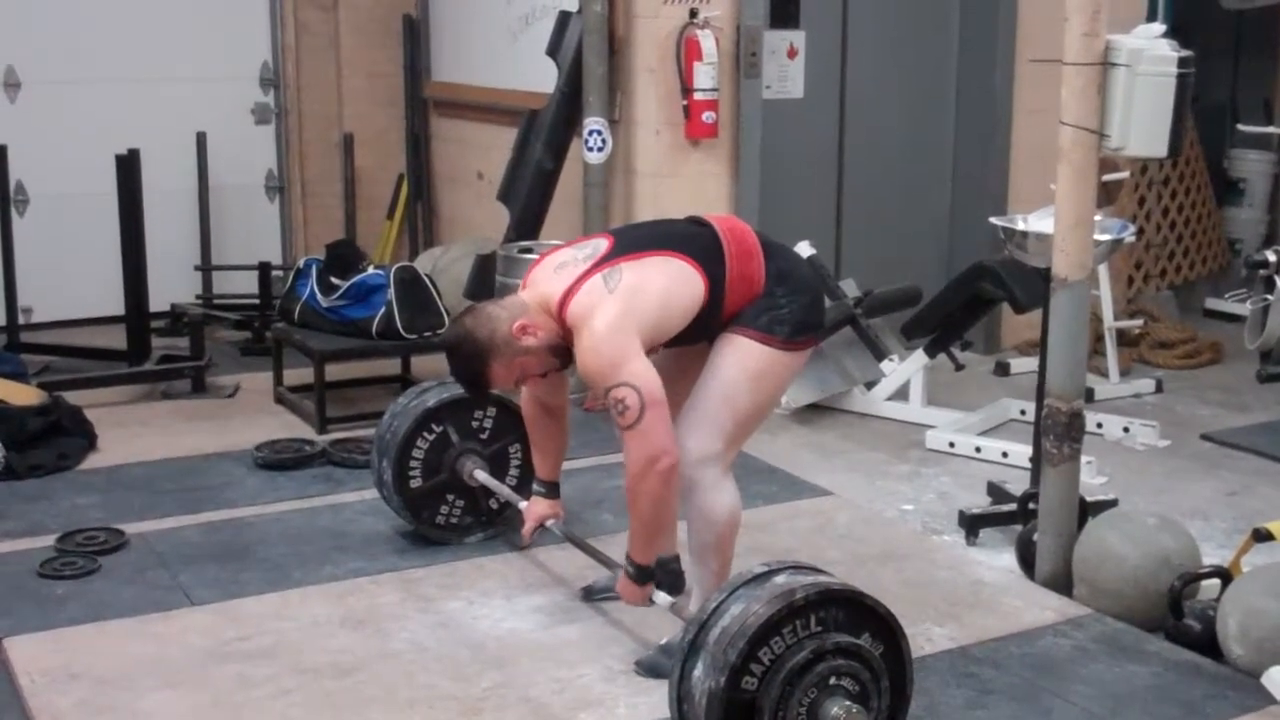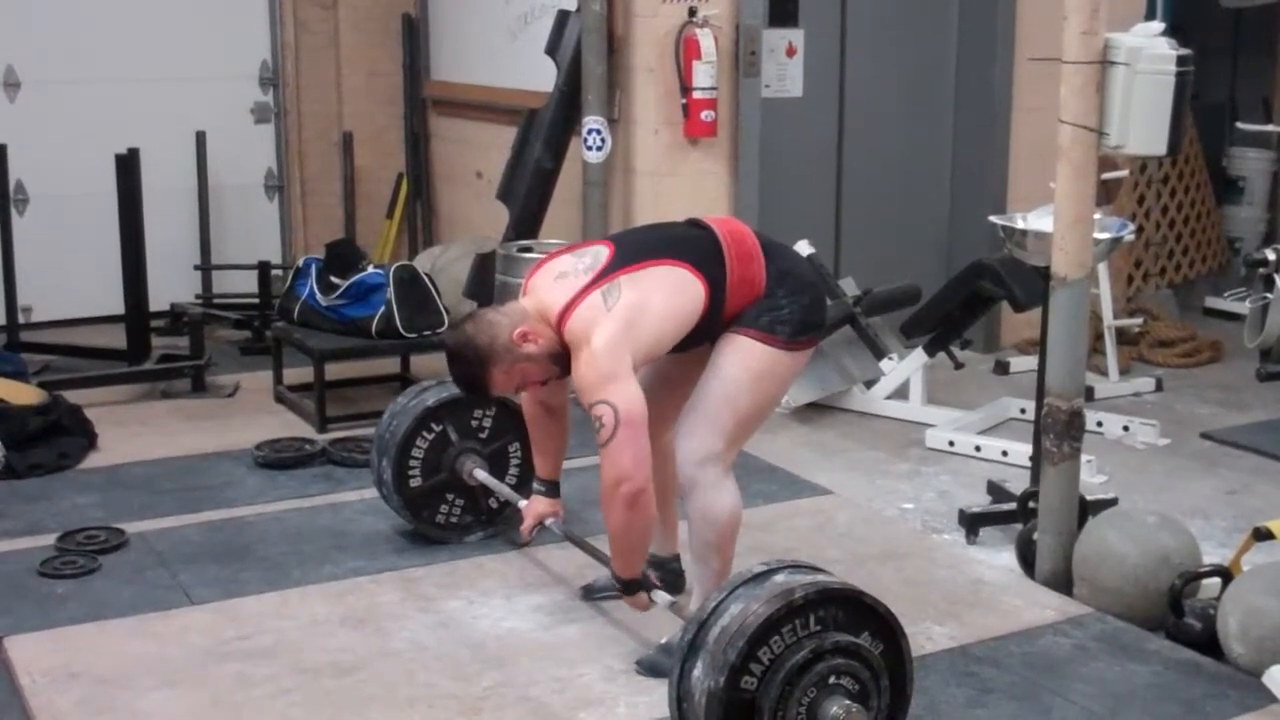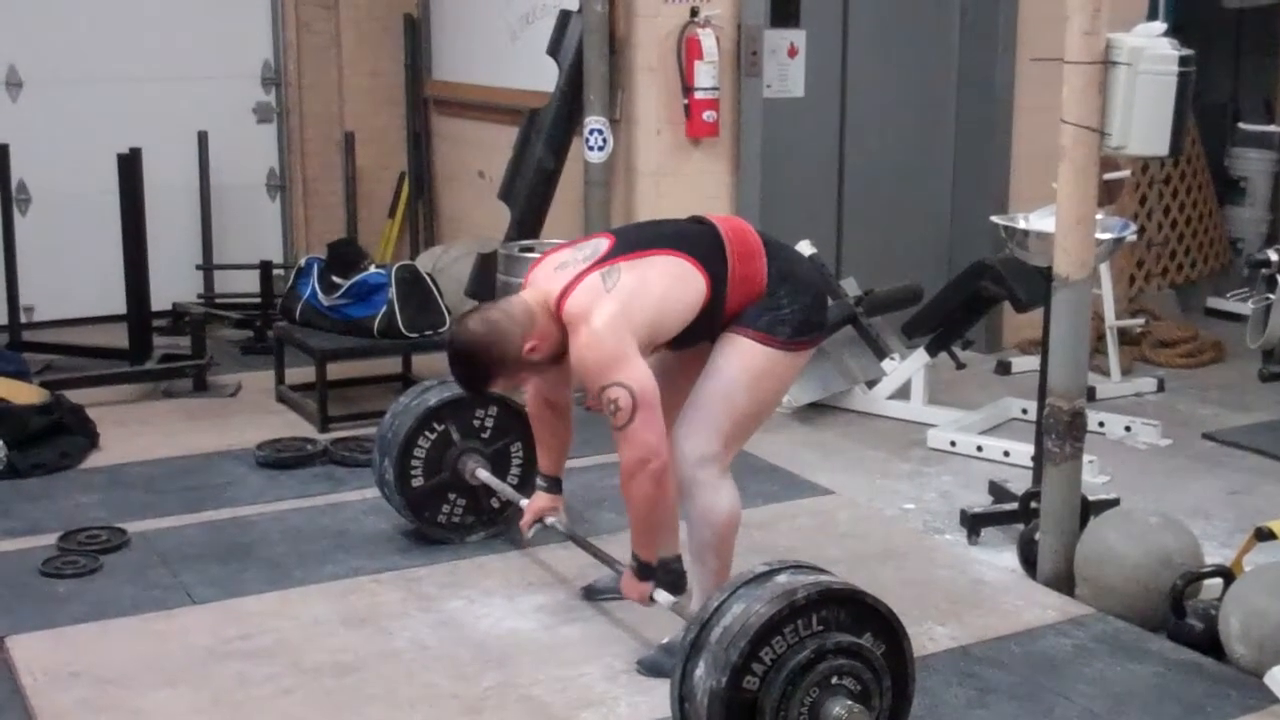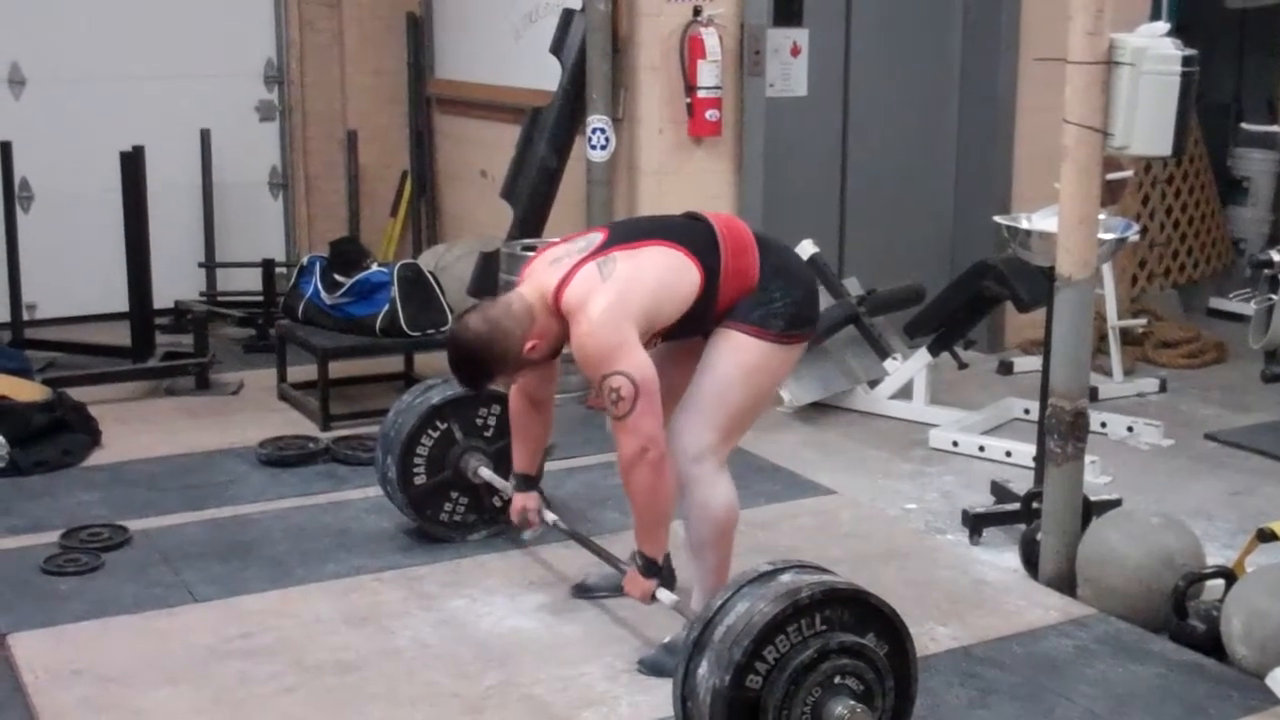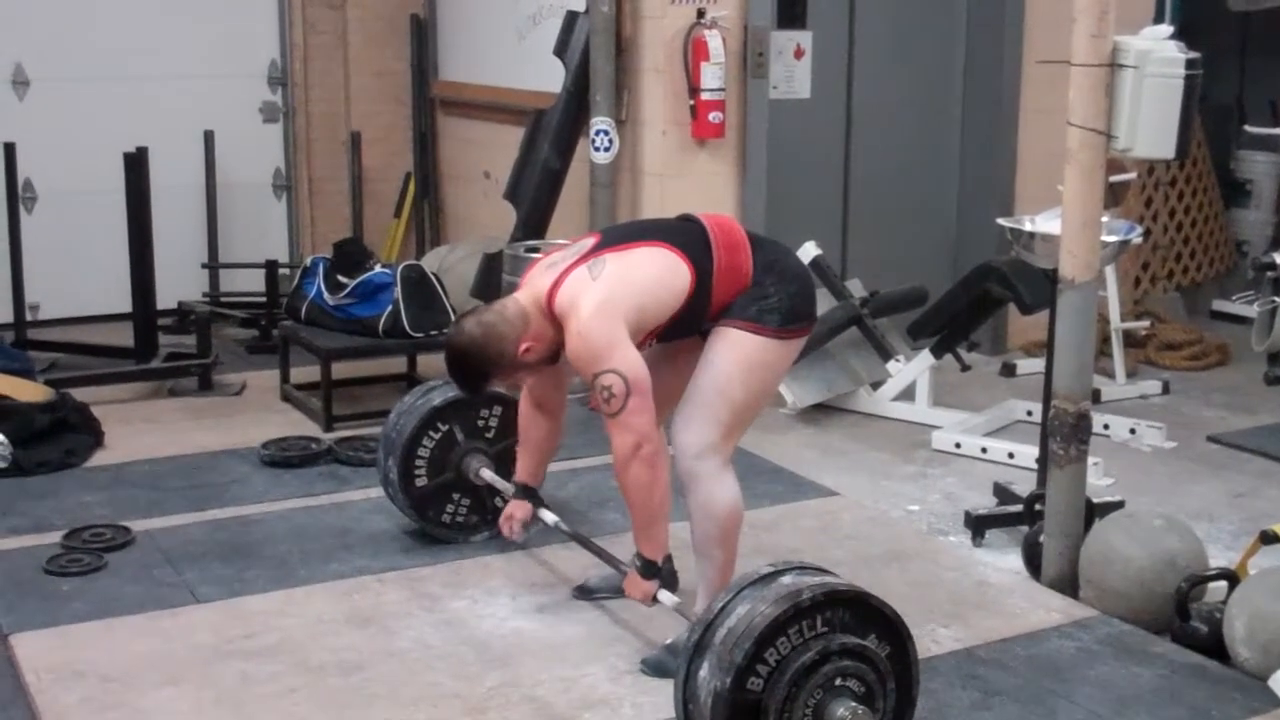
dt=0.3s
person 1, frame 1
left shoulder: (599, 332)
right shoulder: (532, 295)
left elbow: (655, 461)
right elbow: (544, 401)
left wrist: (636, 570)
right wrist: (545, 489)
left hip: (777, 298)
right hip: (720, 285)
left knee: (700, 458)
right knee: (638, 420)
right ankle: (664, 565)
person 1, frame 2
left shoulder: (597, 347)
right shoulder: (534, 299)
left elbow: (627, 484)
right elbow: (546, 403)
left wrist: (627, 583)
right wrist: (545, 488)
left hip: (779, 299)
right hip: (721, 276)
left knee: (700, 458)
right knee: (641, 425)
right ankle: (662, 563)
person 1, frame 3
left shoulder: (595, 333)
right shoulder: (535, 293)
left elbow: (647, 461)
right elbow: (549, 398)
left wrist: (643, 567)
right wrist: (548, 485)
left hip: (780, 300)
right hip: (722, 285)
left knee: (696, 457)
right knee: (643, 423)
right ankle: (669, 567)
person 1, frame 4
left shoulder: (595, 324)
right shoulder: (530, 292)
left elbow: (645, 450)
right elbow: (530, 395)
left wrist: (648, 564)
right wrist: (524, 483)
left hip: (771, 294)
right hip: (715, 284)
left knee: (694, 452)
right knee: (633, 421)
right ankle: (654, 565)
person 1, frame 5
left shoulder: (587, 325)
right shoulder: (530, 300)
left elbow: (638, 447)
right elbow: (541, 404)
left wrist: (647, 564)
right wrist: (525, 493)
left hip: (768, 292)
right hip: (709, 289)
left knee: (697, 450)
right knee: (632, 420)
right ankle: (655, 567)
